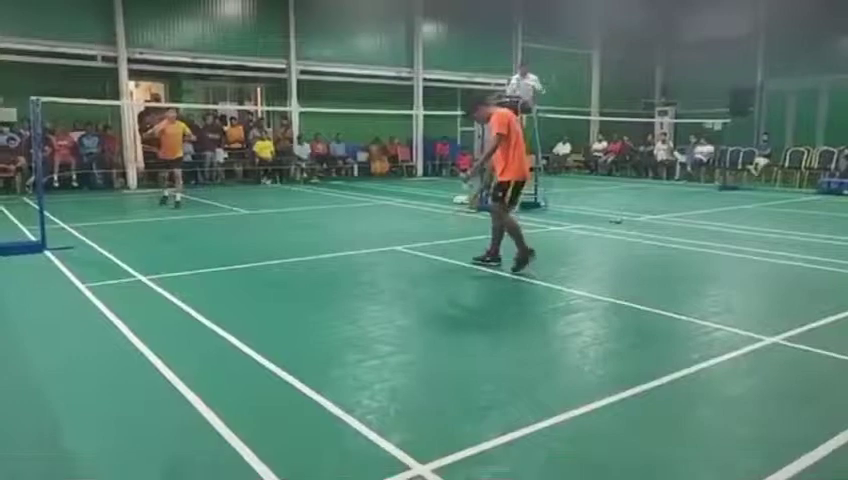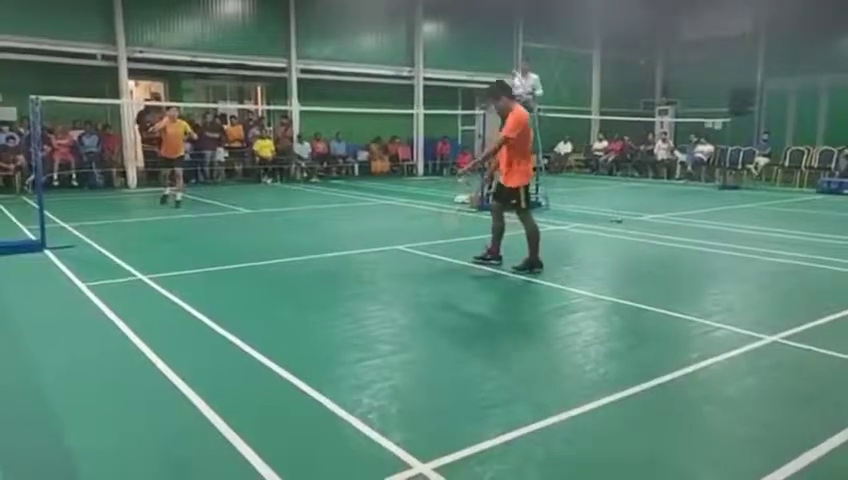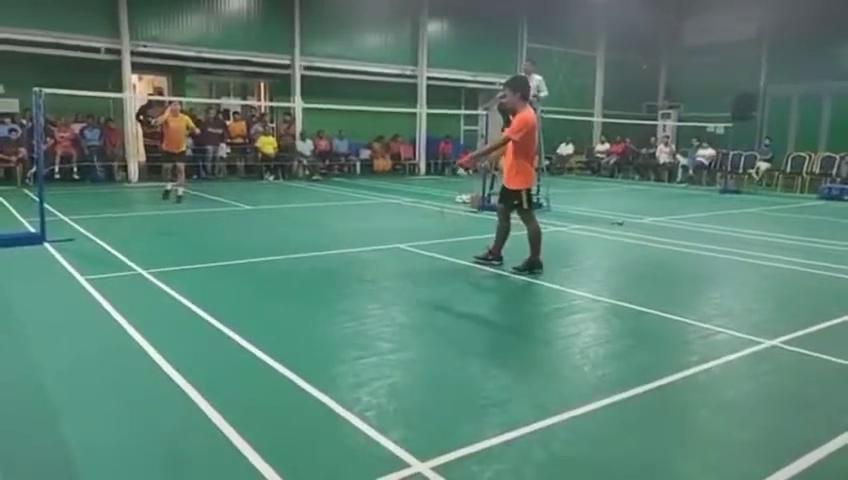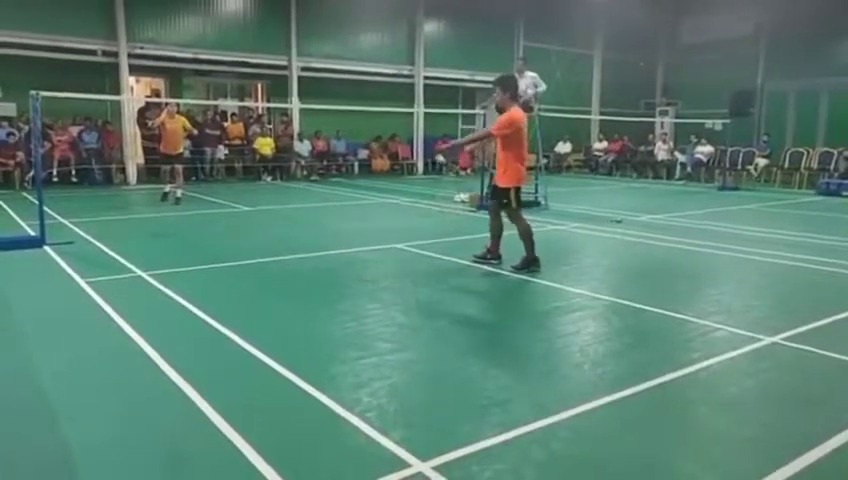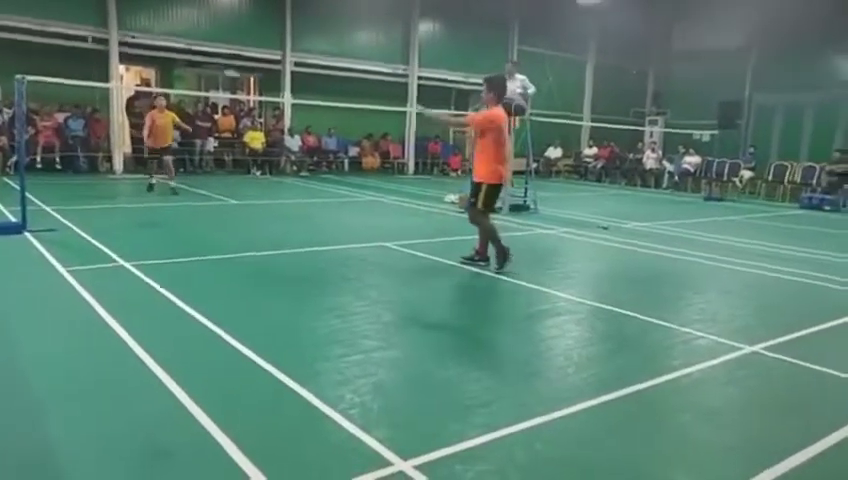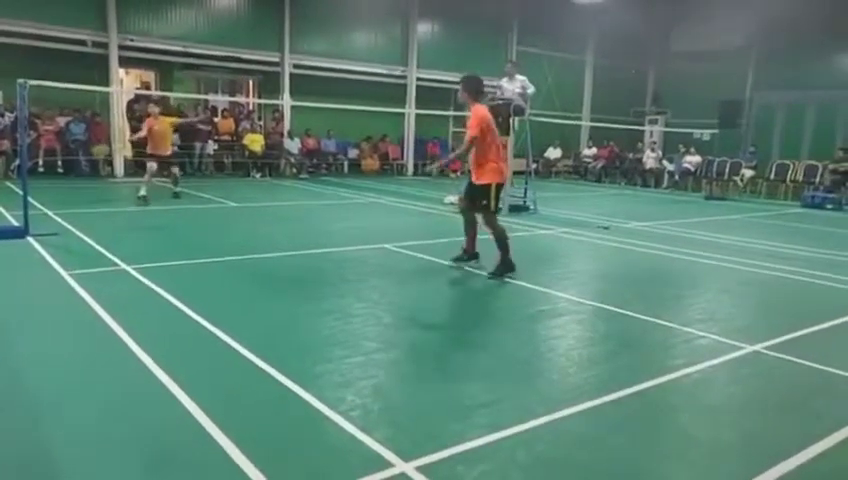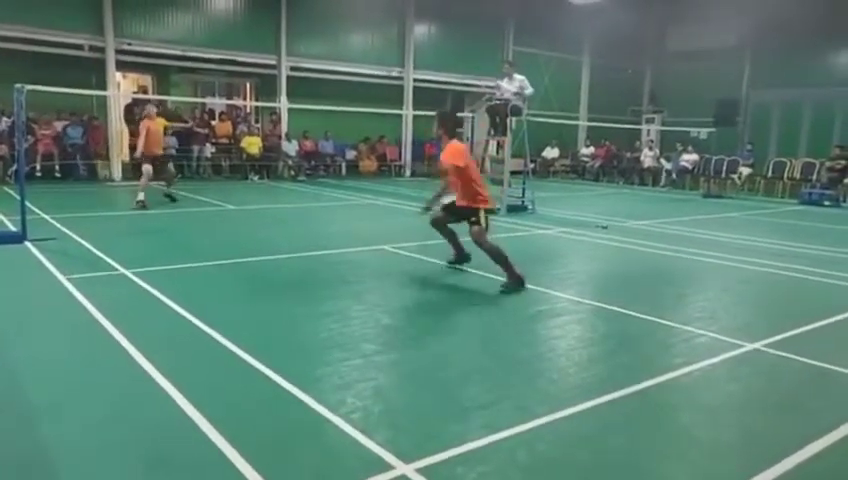
dt=0.4s
person 1, frame 1
left shoulder: (500, 115)
right shoulder: (500, 117)
left elbow: (494, 145)
left wrist: (475, 167)
right wrist: (489, 173)
left hip: (513, 173)
right hip: (507, 172)
left knee: (501, 211)
right knee: (496, 210)
left ankle: (524, 251)
right ankle: (493, 254)
person 1, frame 2
left shoulder: (518, 115)
right shoulder: (512, 115)
left elbow: (497, 146)
left wrist: (473, 164)
right wrist: (491, 170)
left hip: (518, 176)
right hip: (507, 175)
left knee: (525, 216)
right knee: (496, 209)
left ankle: (534, 260)
right ankle: (494, 253)
person 1, frame 3
left shoulder: (525, 117)
right shoulder: (521, 116)
left elbow: (499, 143)
left wrist: (473, 156)
left hip: (520, 177)
right hip: (511, 176)
left knee: (528, 217)
right knee: (503, 213)
left ankle: (535, 261)
right ankle: (495, 254)
person 1, frame 4
left shoulder: (512, 117)
right shoulder: (512, 115)
left elbow: (482, 135)
right elbow: (489, 136)
left wrist: (454, 144)
right wrist: (466, 145)
left hip: (510, 176)
right hip: (503, 174)
left knee: (515, 216)
right knee: (494, 210)
left ankle: (531, 258)
right ankle: (493, 252)
person 1, frame 5
left shoulder: (491, 115)
right shoulder: (497, 114)
left elbow: (459, 121)
left wrist: (431, 114)
left hip: (488, 175)
right hip: (491, 174)
left knee: (475, 214)
right knee: (481, 214)
left ankle: (501, 251)
right ankle: (482, 254)
person 1, frame 6
left shoulder: (478, 114)
right shoulder: (478, 112)
left elbow: (466, 147)
left wrist: (443, 163)
left hip: (491, 174)
right hip: (480, 173)
left knee: (489, 218)
right knee: (465, 207)
left ankle: (506, 262)
right ankle: (469, 251)
person 1, frame 7
left shoulder: (455, 149)
right shoulder: (448, 150)
left elbow: (453, 171)
right elbow: (449, 180)
right wrist: (433, 199)
left hip: (477, 202)
right hip: (463, 200)
left knee: (479, 238)
right knee: (437, 220)
left ankle: (514, 277)
right ankle: (461, 254)
